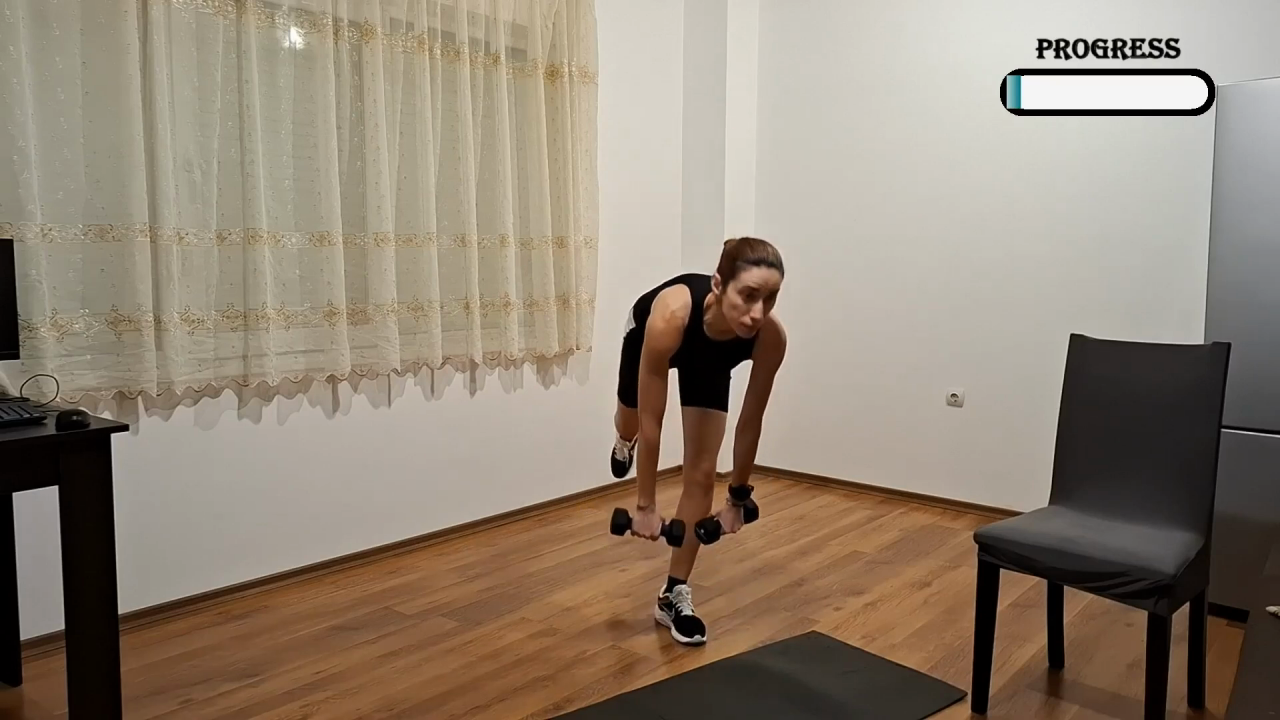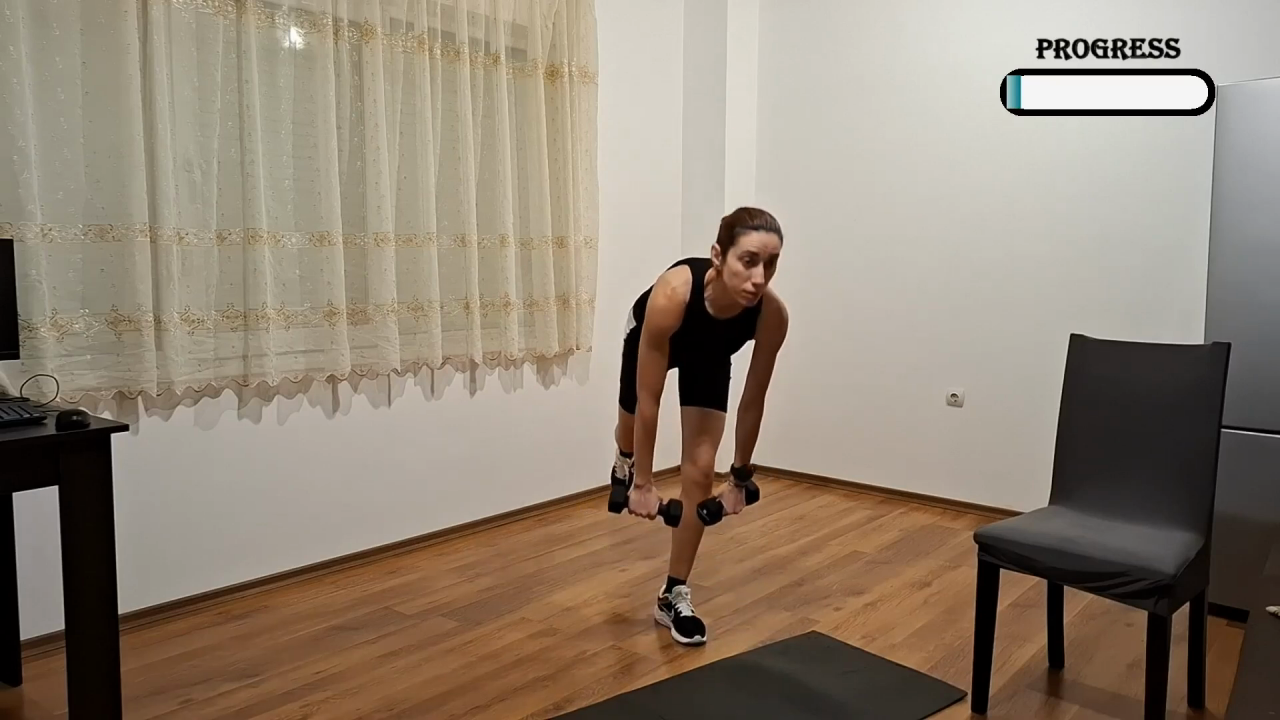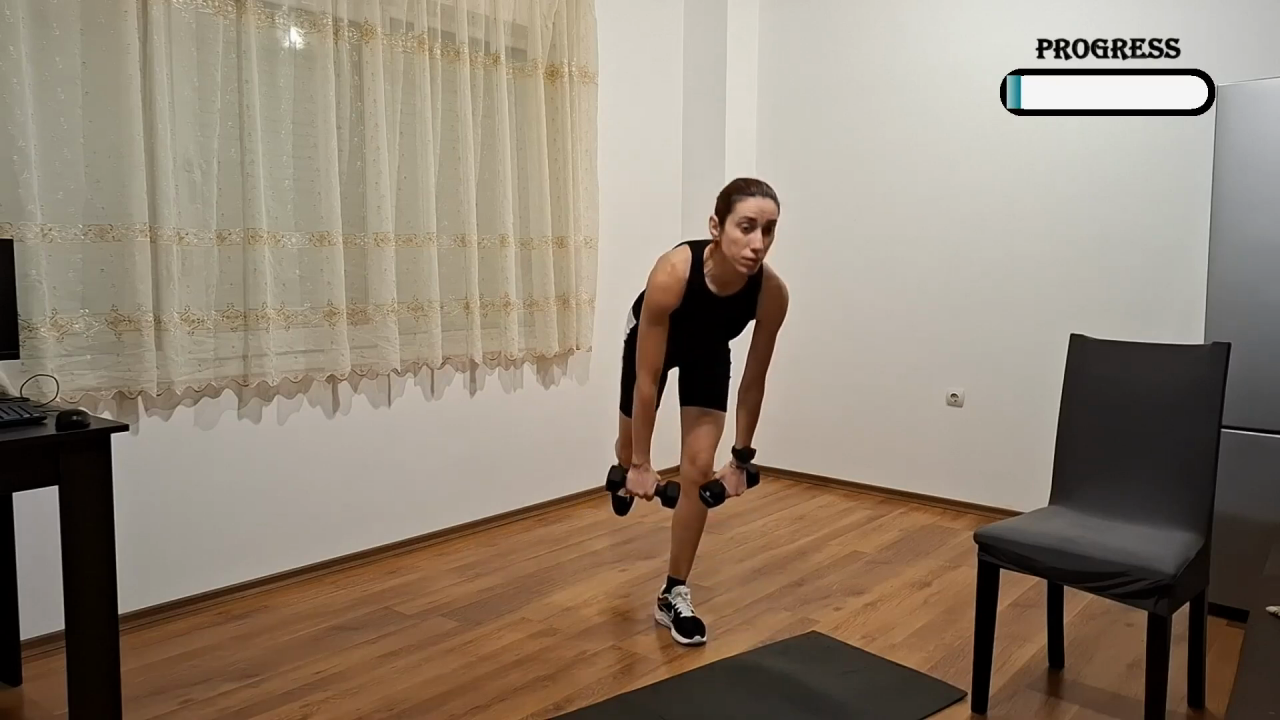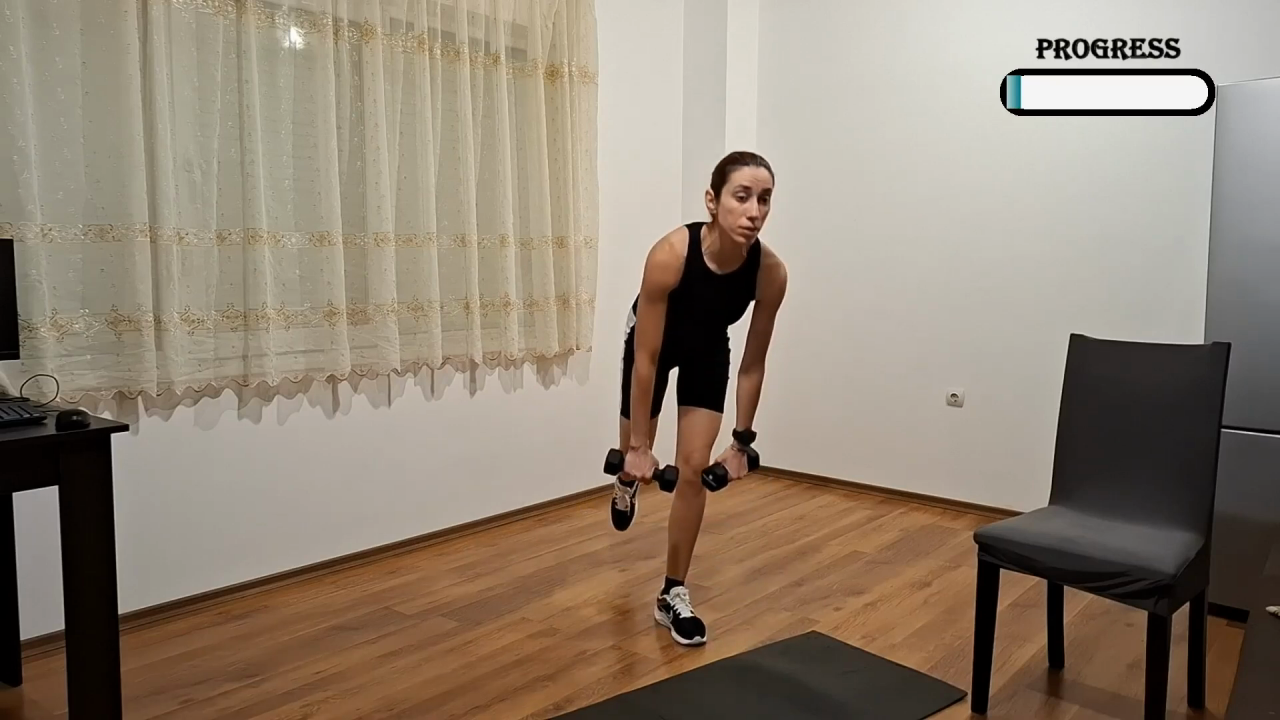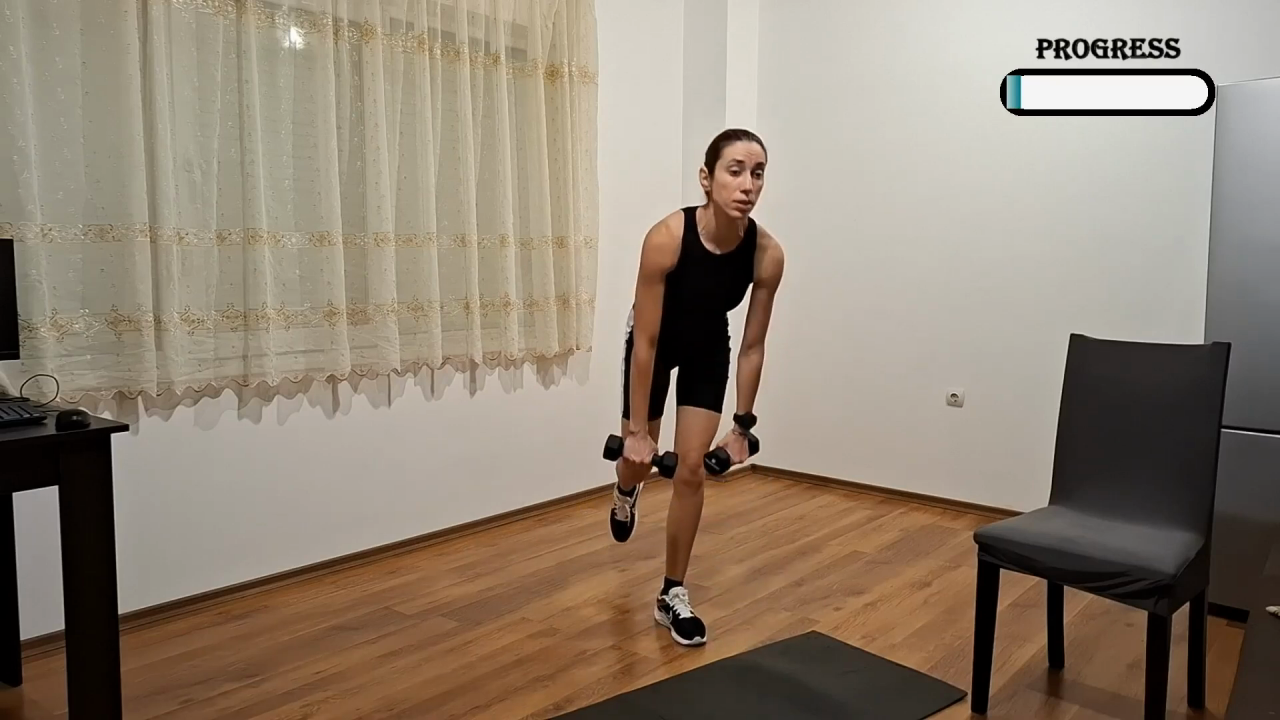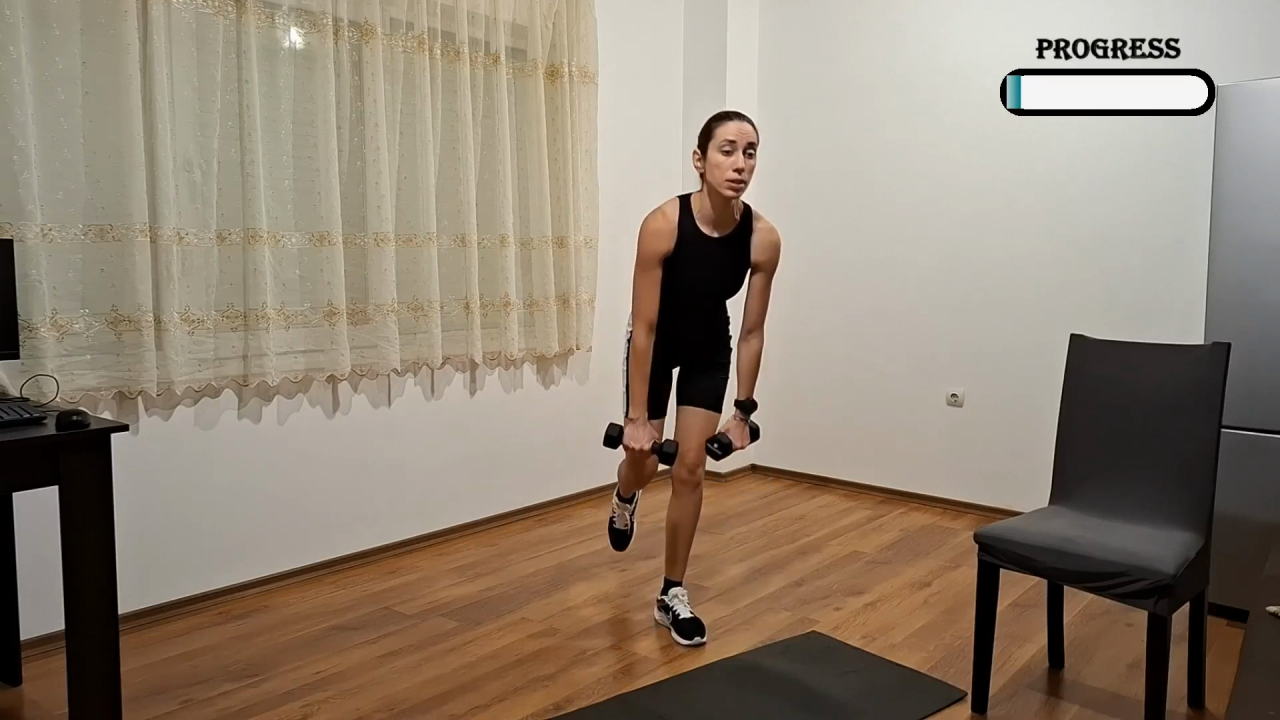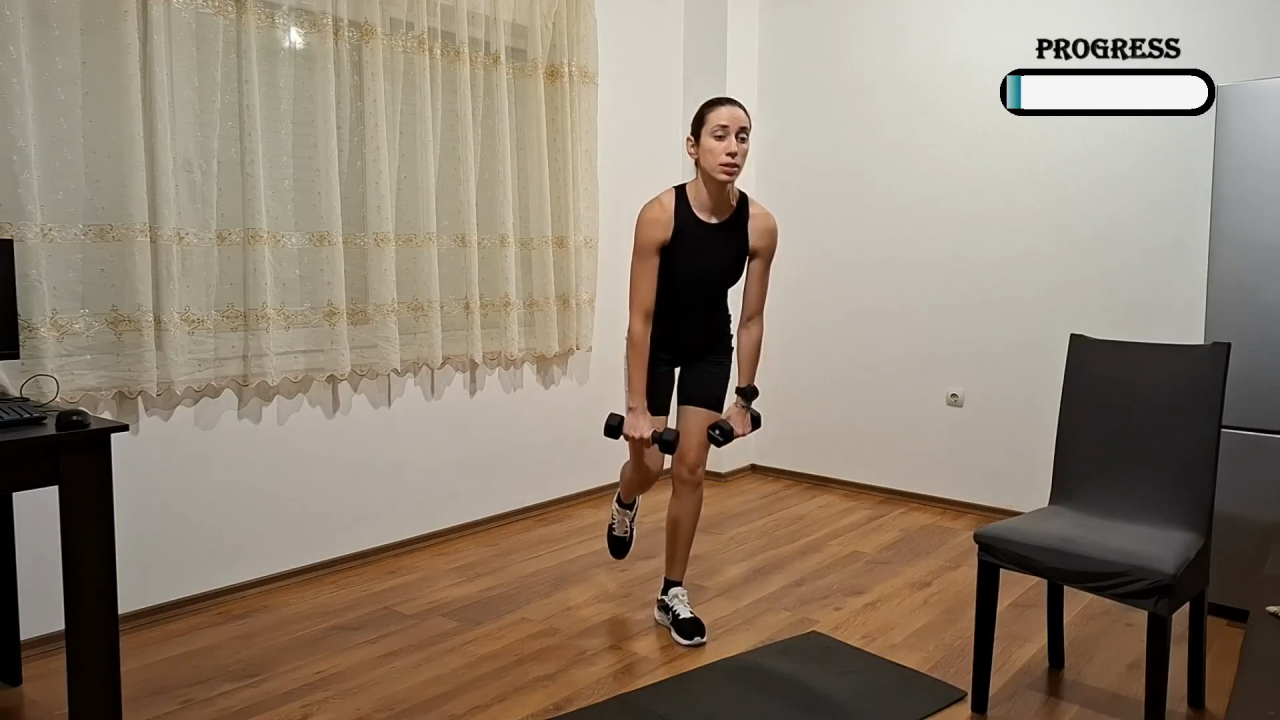
dt=0.1s
person 1, frame 1
left shoulder: (771, 337)
right shoulder: (670, 315)
left elbow: (751, 420)
right elbow: (652, 423)
left wrist: (737, 495)
right wrist: (645, 505)
left hip: (710, 364)
right hip: (648, 338)
left knee: (701, 474)
right knee: (630, 424)
left ankle: (675, 595)
right ankle: (625, 442)
person 1, frame 2
left shoulder: (772, 314)
right shoulder: (672, 294)
left elbow: (753, 401)
right elbow: (649, 401)
left wrist: (740, 477)
right wrist: (642, 483)
left hip: (709, 357)
right hip: (651, 331)
left knee: (700, 471)
right knee: (632, 423)
left ankle: (675, 594)
right ankle: (626, 456)
person 1, frame 3
left shoulder: (772, 293)
right shoulder: (672, 273)
left elbow: (753, 381)
right elbow: (648, 378)
left wrist: (740, 458)
right wrist: (639, 463)
left hip: (709, 355)
right hip: (655, 342)
left knee: (698, 470)
right knee: (636, 459)
left ankle: (673, 595)
right ankle: (630, 472)
person 1, frame 4
left shoulder: (771, 272)
right shoulder: (670, 253)
left elbow: (753, 363)
right elbow: (646, 360)
left wrist: (741, 441)
right wrist: (638, 447)
left hip: (707, 354)
right hip: (656, 340)
left knee: (693, 469)
right knee: (637, 463)
left ankle: (673, 594)
right ankle: (628, 481)
person 1, frame 5
left shoulder: (767, 254)
right shoulder: (666, 237)
left elbow: (752, 346)
right elbow: (646, 341)
left wrist: (741, 425)
right wrist: (635, 429)
left hip: (708, 351)
right hip: (657, 346)
left knee: (691, 470)
right knee: (642, 458)
left ankle: (672, 596)
right ankle: (627, 488)
person 1, frame 6
left shoulder: (764, 238)
right shoulder: (663, 224)
left elbow: (751, 332)
right elbow: (644, 329)
left wrist: (742, 411)
right wrist: (636, 417)
left hip: (709, 350)
right hip: (658, 346)
left knee: (689, 470)
right knee: (644, 461)
left ankle: (673, 595)
right ankle: (625, 496)
person 1, frame 7
left shoulder: (760, 224)
right shoulder: (659, 214)
left elbow: (751, 319)
right elbow: (640, 318)
left wrist: (743, 397)
right wrist: (636, 406)
left hip: (710, 347)
right hip: (658, 344)
left knee: (690, 472)
right knee: (647, 464)
left ankle: (672, 596)
right ankle: (624, 504)
